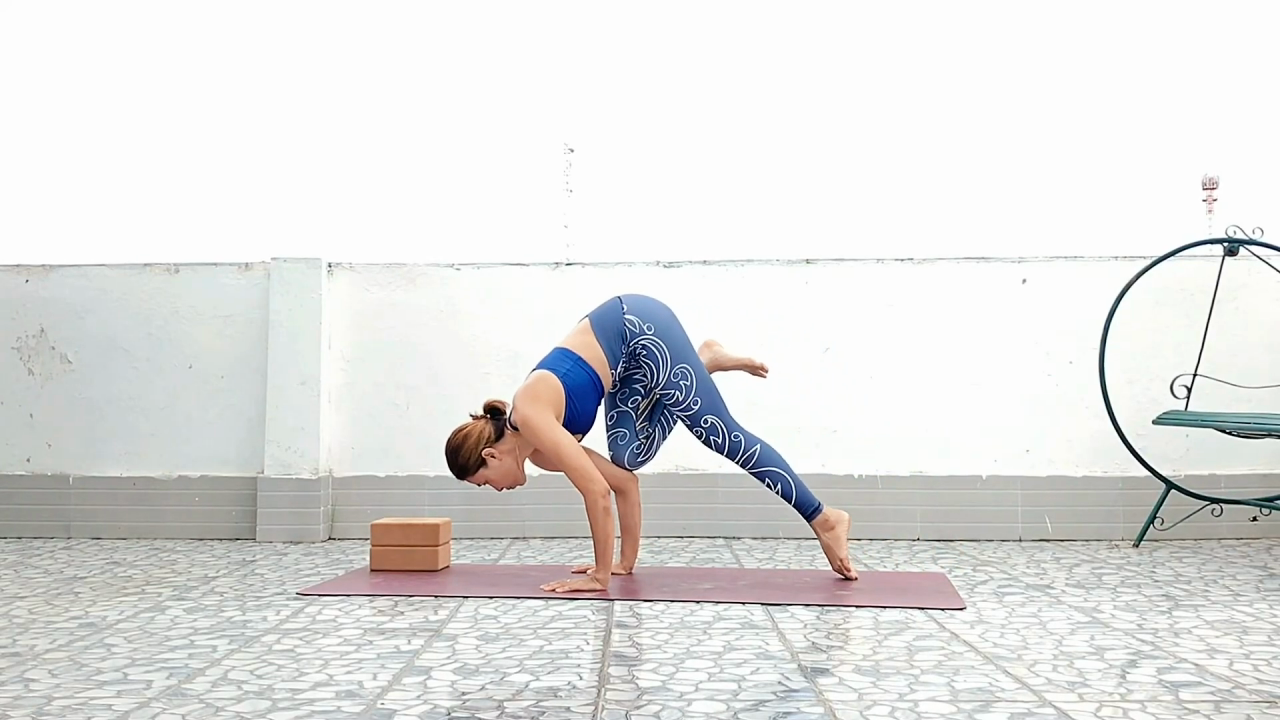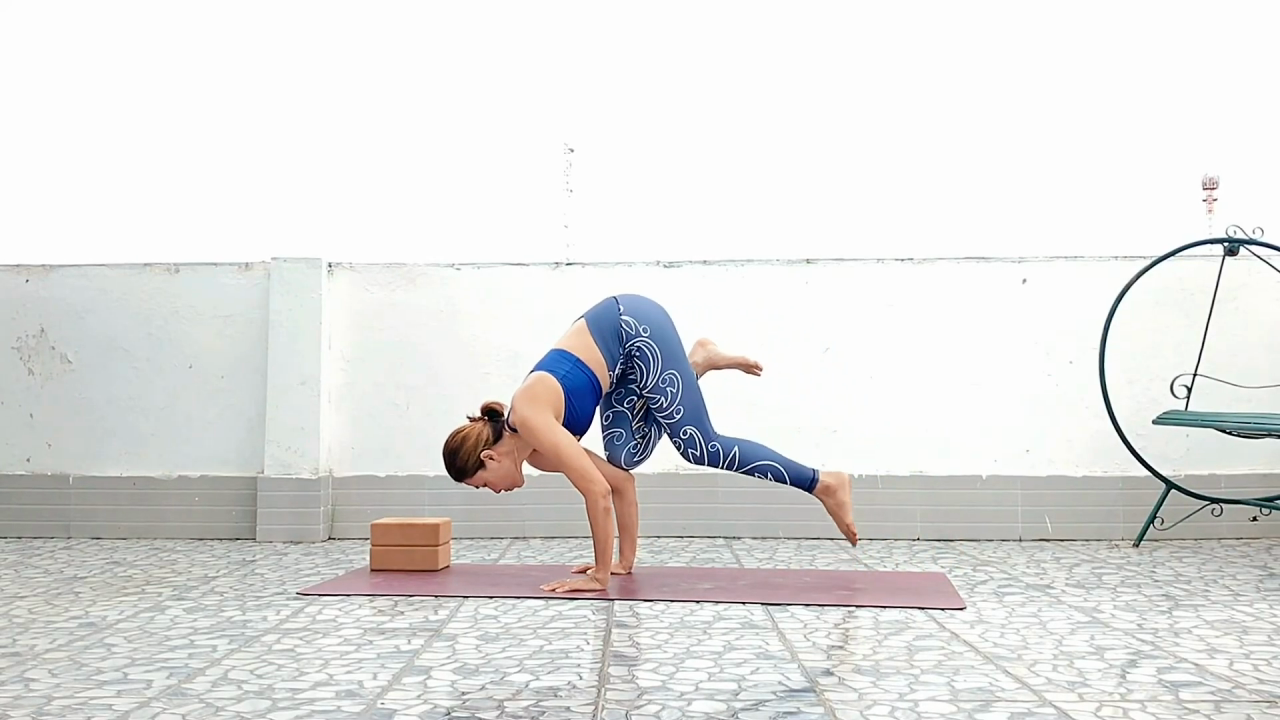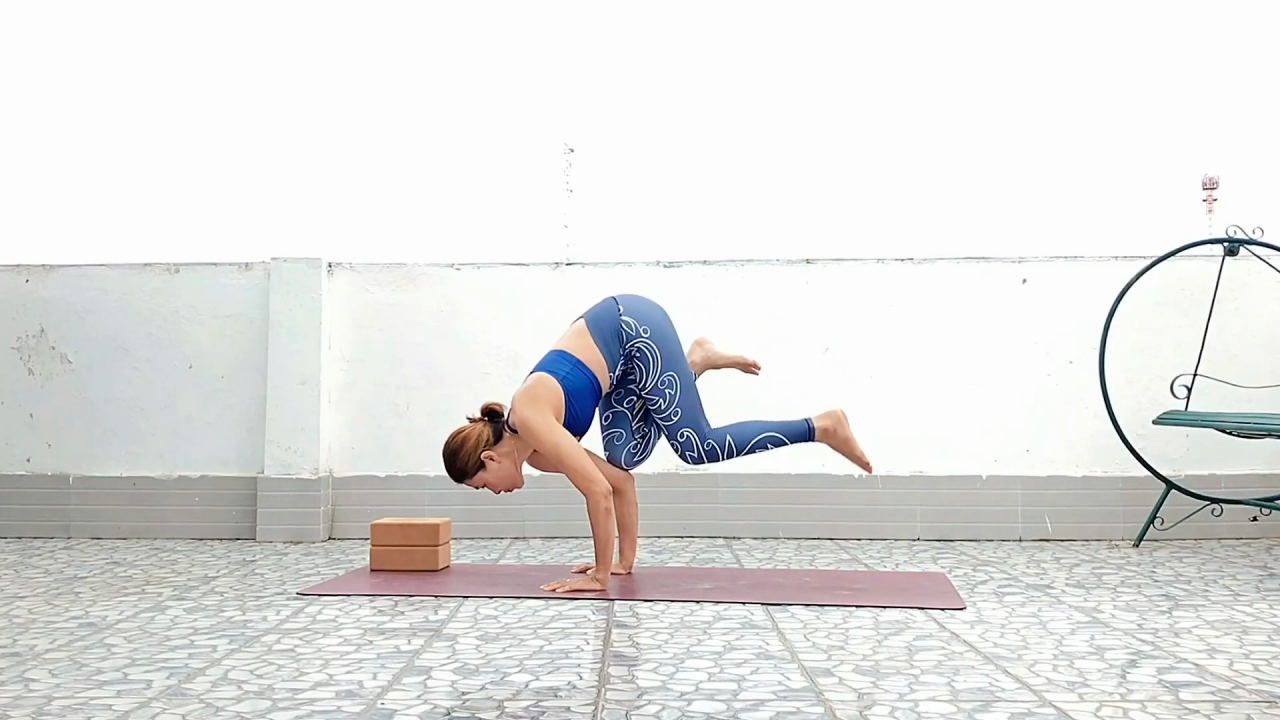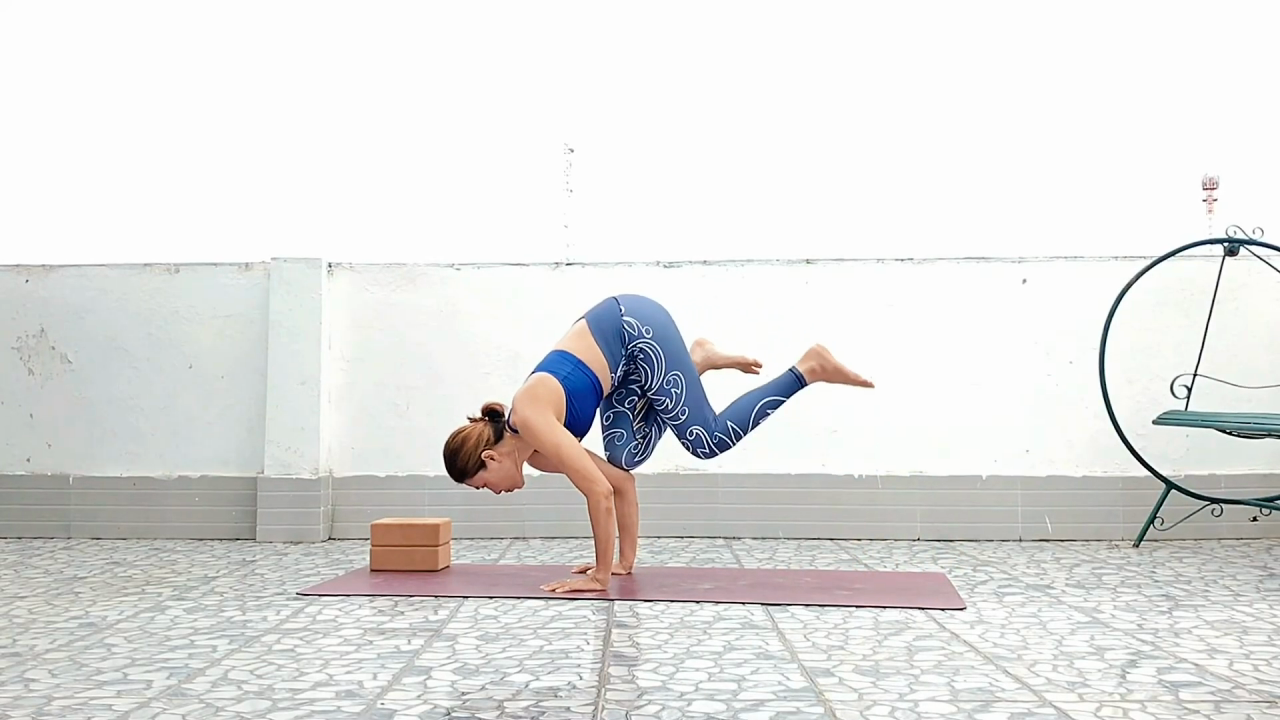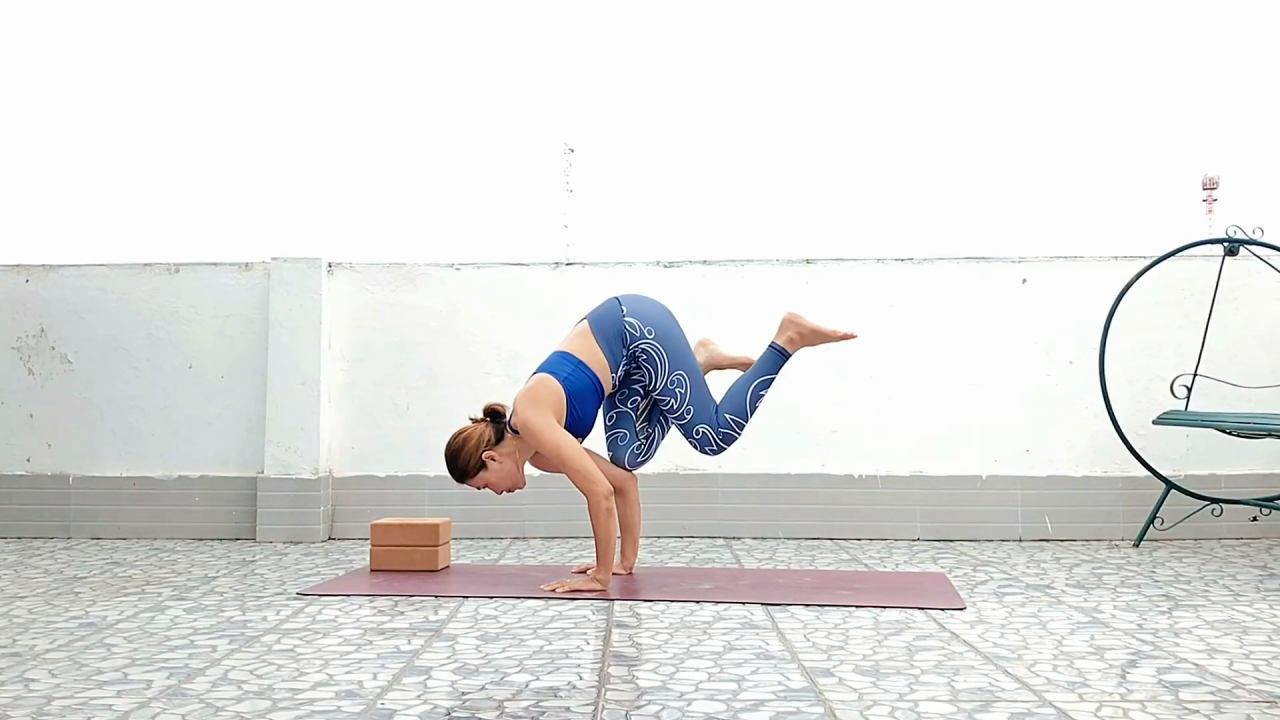
dt=0.3s
person 1, frame 1
left shoulder: (530, 419)
right shoulder: (540, 449)
left elbow: (596, 491)
right elbow: (622, 481)
left wrist: (601, 575)
right wrist: (625, 561)
left hip: (636, 326)
right hip: (627, 350)
left knee: (720, 433)
right knee: (629, 459)
left ankle: (823, 519)
right ankle: (701, 363)
person 1, frame 2
left shoulder: (529, 420)
right shoulder: (536, 449)
left elbow: (597, 491)
right elbow: (618, 480)
left wrist: (600, 575)
right wrist: (624, 561)
left hip: (632, 326)
right hip: (622, 349)
left knee: (698, 445)
right knee: (623, 460)
left ankle: (822, 484)
right ankle: (696, 361)
person 1, frame 3
left shoulder: (530, 420)
right shoulder: (538, 450)
left elbow: (599, 492)
right elbow: (617, 480)
left wrist: (600, 576)
right wrist: (624, 561)
left hip: (632, 325)
right hip: (621, 342)
left knee: (696, 445)
right knee: (624, 458)
left ankle: (821, 427)
right ankle: (694, 363)
person 1, frame 4
left shoulder: (530, 421)
right shoulder: (537, 450)
left elbow: (600, 492)
right elbow: (618, 480)
left wrist: (601, 575)
right wrist: (625, 561)
left hip: (633, 327)
right hip: (625, 353)
left knee: (709, 438)
right knee: (624, 459)
left ankle: (809, 367)
right ankle: (697, 361)
person 1, frame 5
left shoulder: (531, 422)
right shoulder: (539, 450)
left elbow: (601, 492)
right elbow: (621, 481)
left wrist: (602, 575)
right wrist: (625, 561)
left hip: (635, 326)
right hip: (624, 342)
left knee: (714, 434)
right knee: (628, 459)
left ankle: (788, 338)
right ankle: (699, 361)
